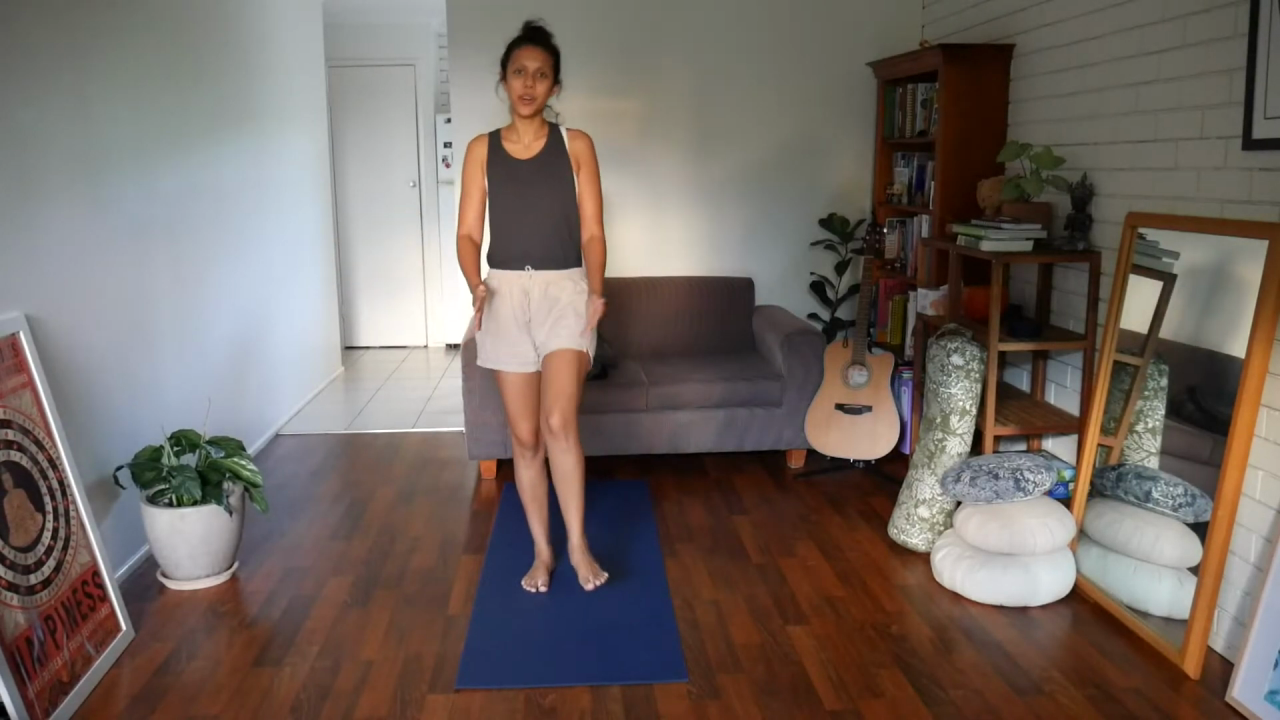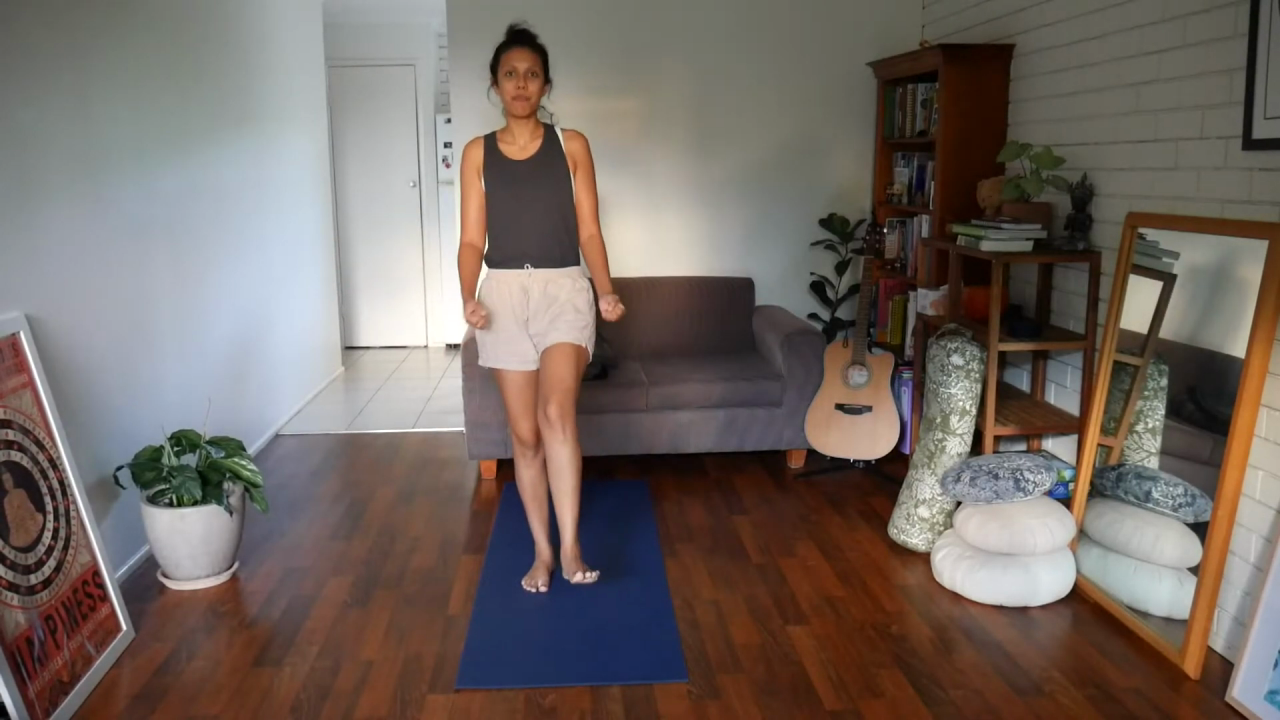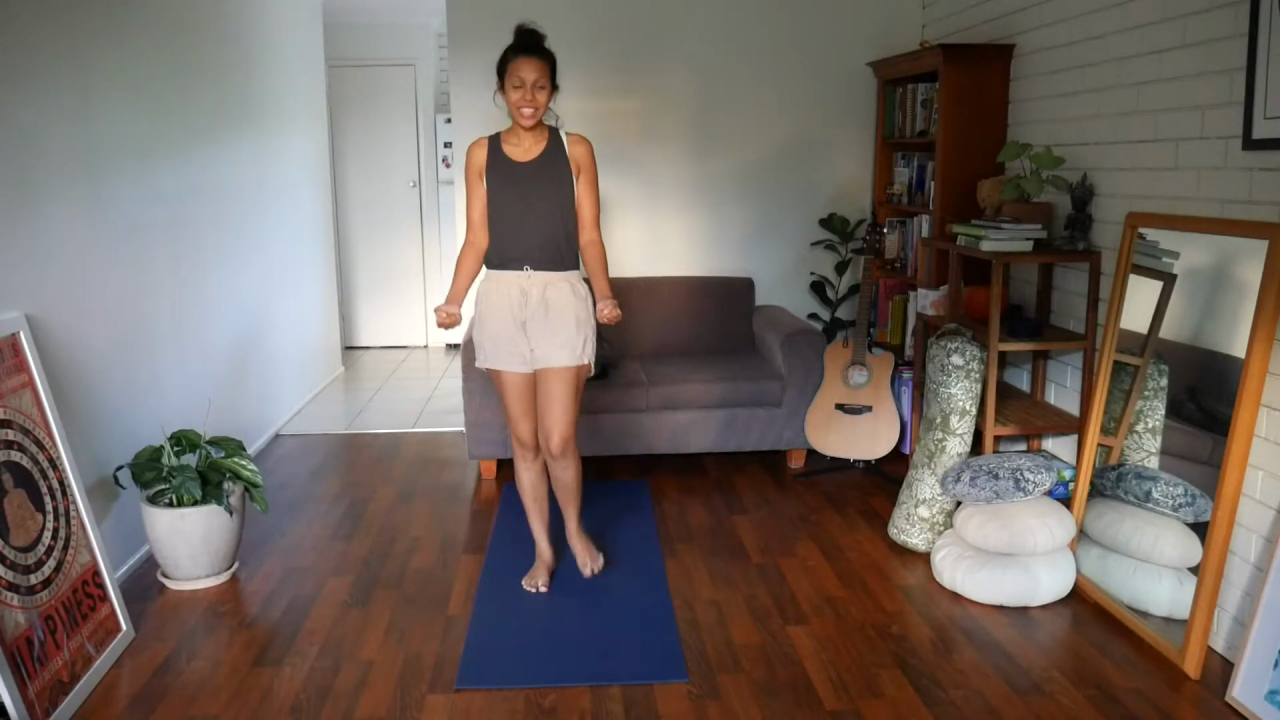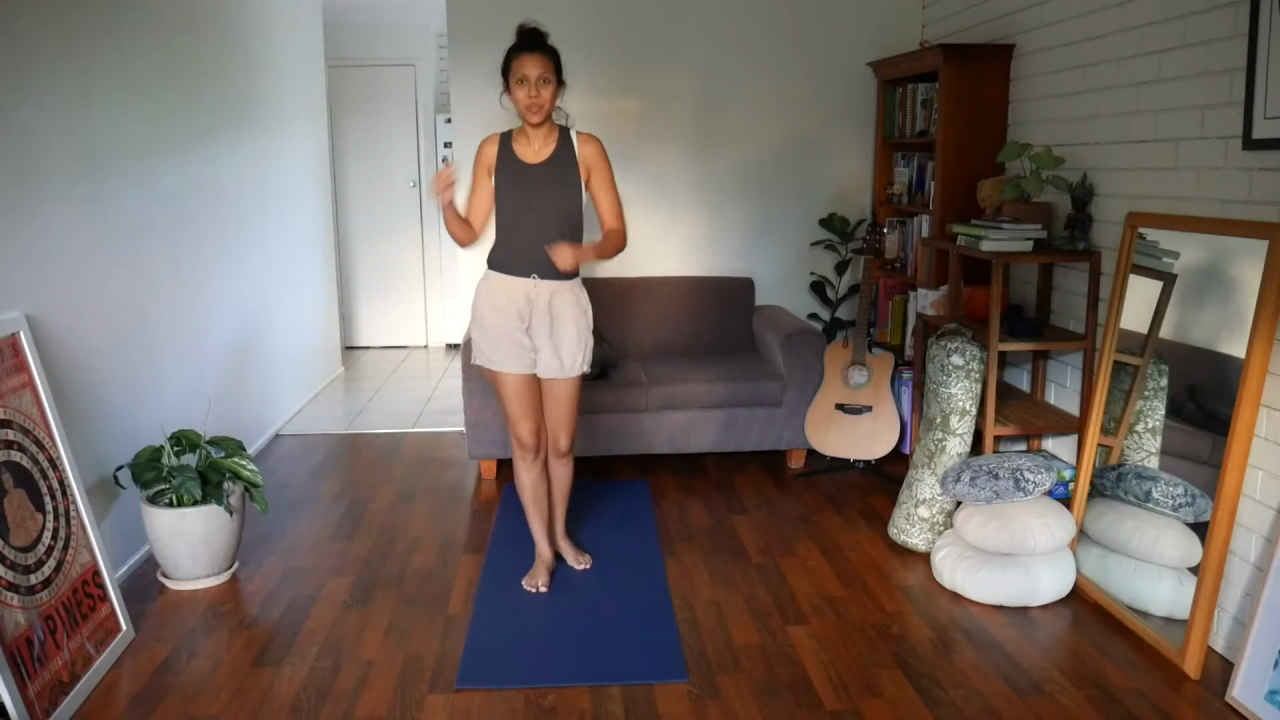
dt=0.4s
person 1, frame 1
left shoulder: (576, 145)
right shoulder: (481, 150)
left elbow: (592, 232)
right elbow: (468, 233)
left wrist: (595, 288)
right wrist: (476, 284)
left hip: (565, 292)
right hip: (506, 296)
left knee: (559, 423)
right knee: (525, 436)
left ankle: (578, 544)
right ankle: (542, 550)
person 1, frame 2
left shoulder: (572, 145)
right shoulder: (477, 152)
left elbow: (589, 230)
right elbow: (471, 240)
left wrist: (606, 292)
right wrist: (469, 298)
left hip: (564, 290)
right hip: (504, 295)
left knee: (556, 413)
right knee: (525, 435)
left ankle: (570, 547)
right ankle: (542, 551)
person 1, frame 3
left shoulder: (576, 150)
right shoulder: (481, 153)
left elbow: (589, 235)
right elbow: (476, 239)
left wrist: (604, 297)
right wrist: (452, 300)
left hip: (562, 296)
right hip: (501, 298)
left knee: (558, 439)
right knee: (524, 439)
left ankle: (576, 532)
right ankle: (543, 550)
person 1, frame 4
left shoulder: (585, 148)
right shoulder: (492, 150)
left elbow: (616, 233)
right elbow: (470, 234)
left wrist: (584, 251)
right wrist: (445, 205)
left hip: (561, 303)
right hip: (501, 301)
left knee: (560, 441)
right knee: (525, 439)
left ankle: (561, 532)
right ankle: (541, 549)
